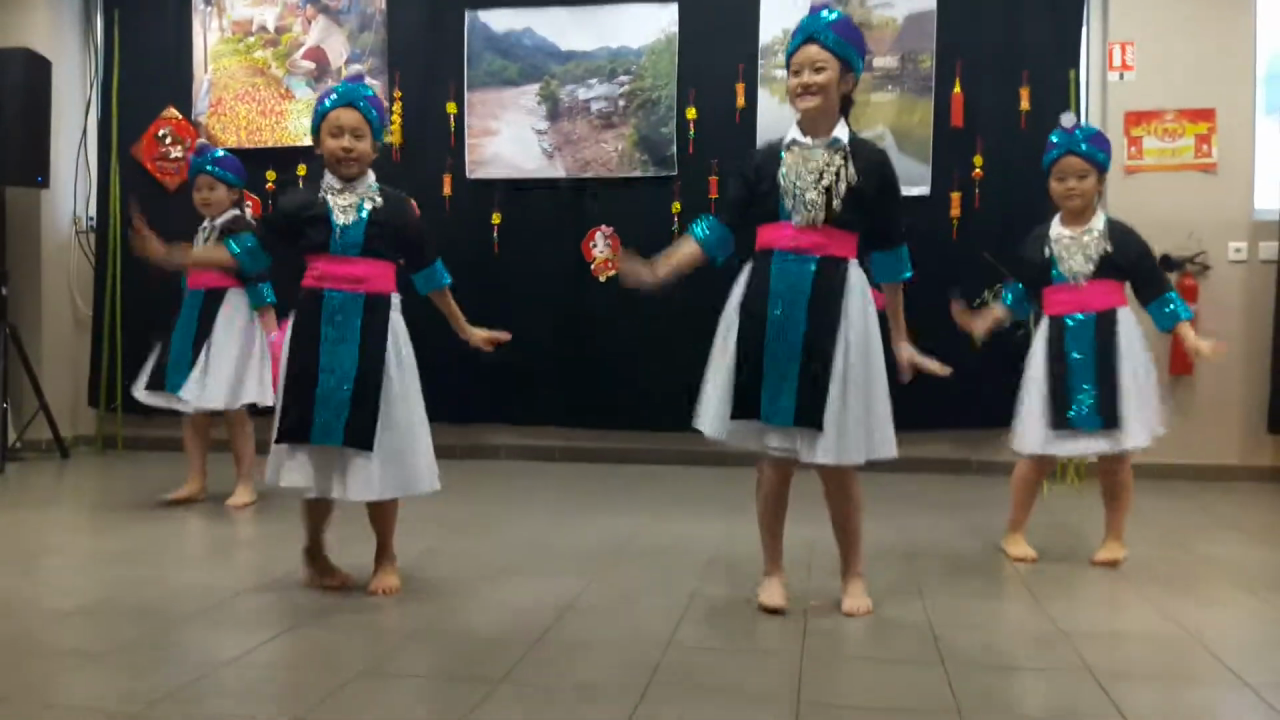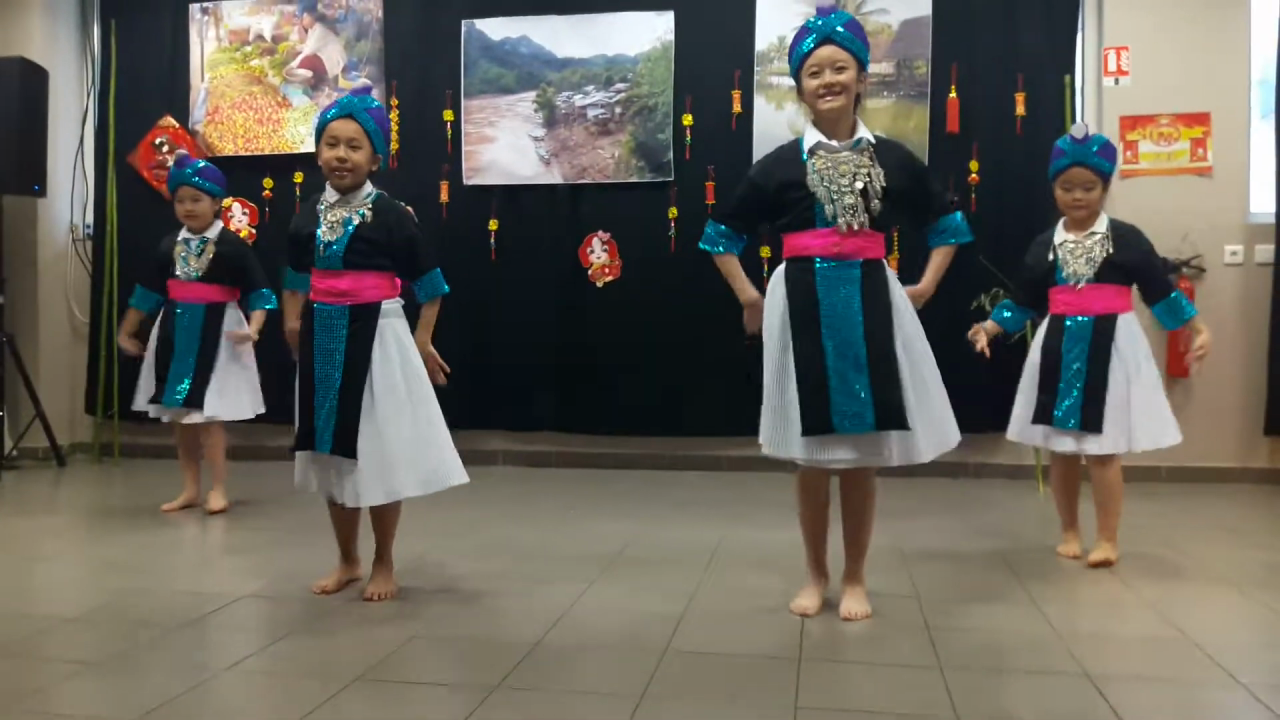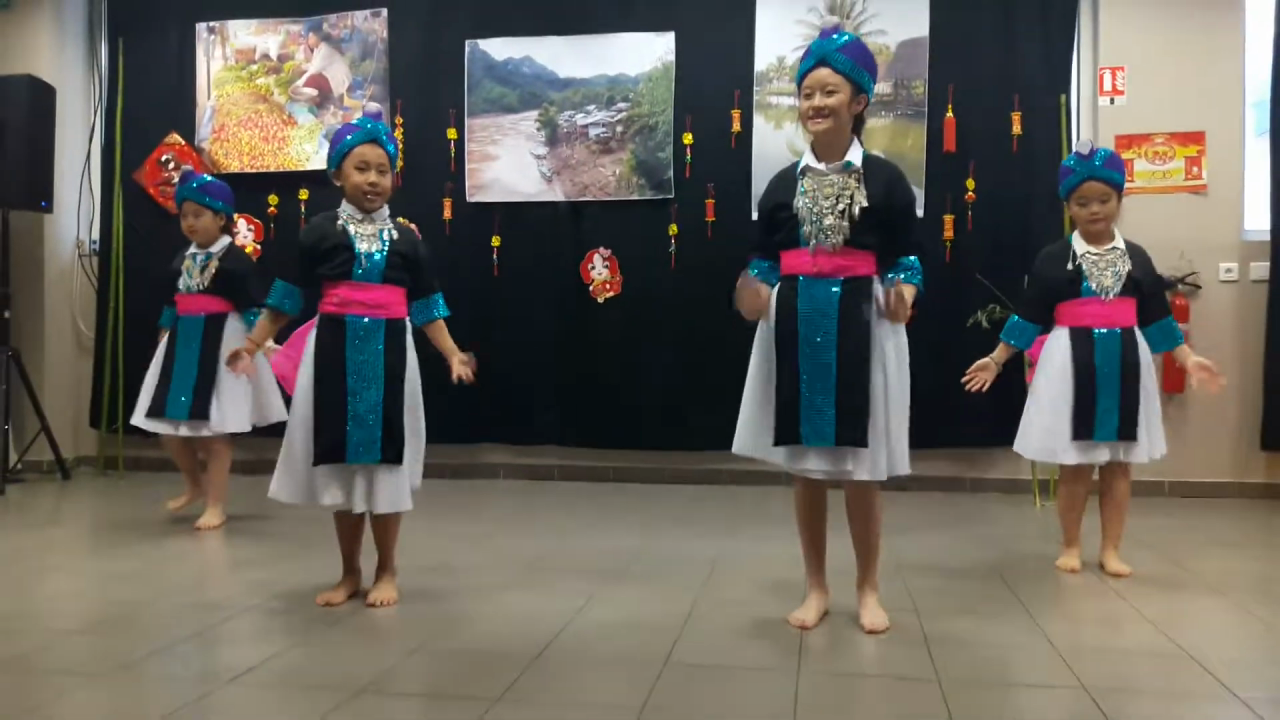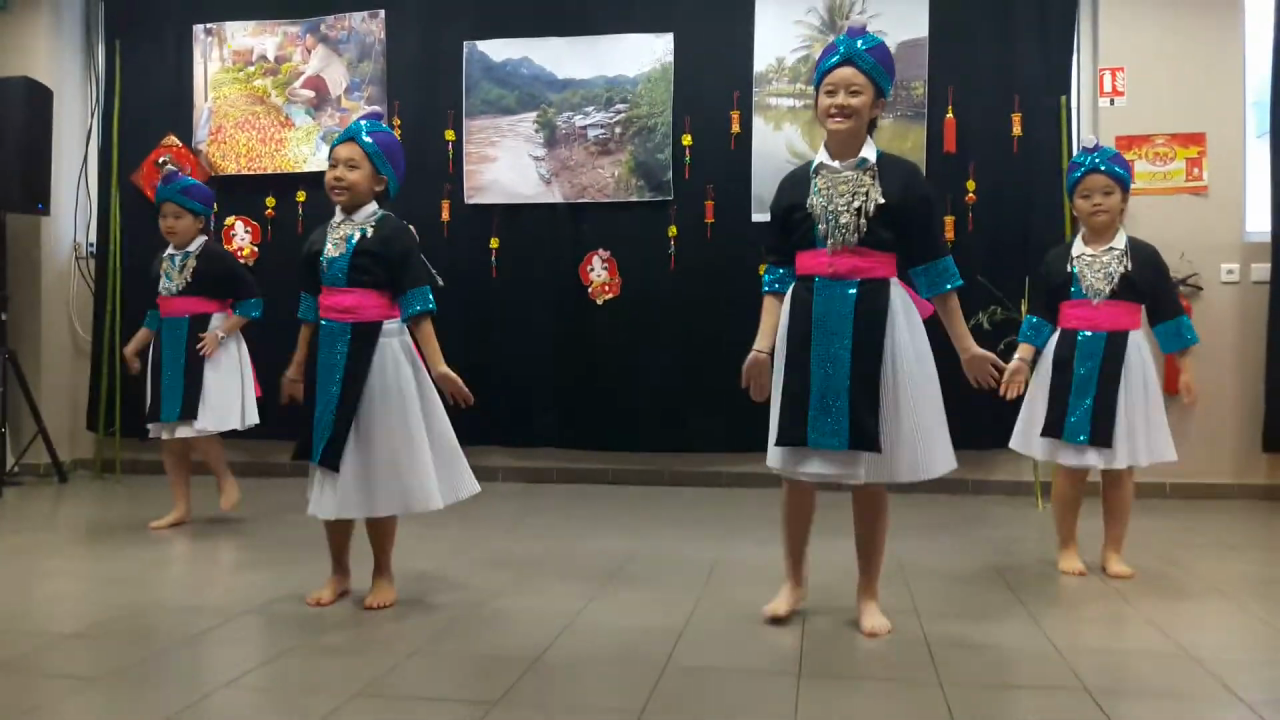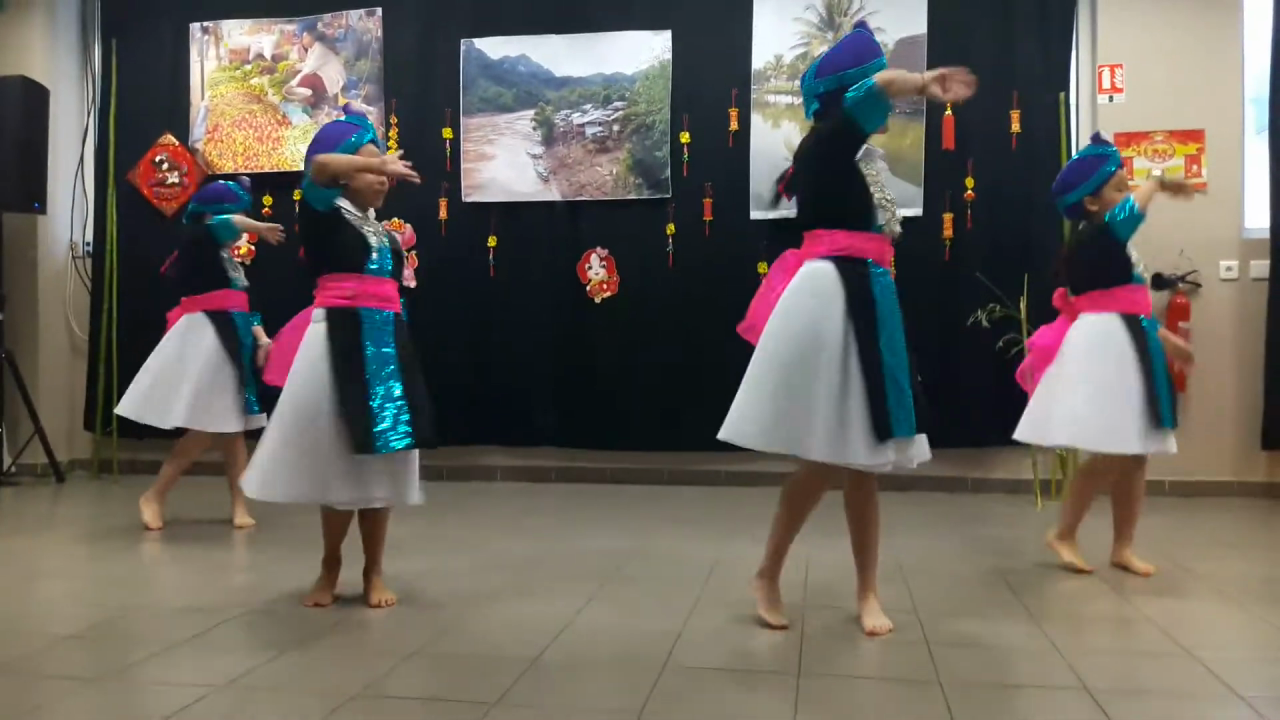
dt=0.5s
person 1, frame 1
left shoulder: (870, 162)
right shoulder: (766, 159)
left elbow: (887, 257)
right elbow: (721, 230)
left wrist: (901, 341)
right wrist: (656, 272)
left hip: (833, 301)
right hip: (764, 298)
left knee: (833, 453)
right knee: (773, 445)
left ankle: (854, 575)
right ankle: (772, 571)
person 1, frame 2
left shoulder: (894, 159)
right shoulder: (780, 164)
left elbow: (947, 225)
right elbow: (722, 231)
left wrist: (923, 288)
right wrist: (747, 298)
left hip: (871, 303)
right hip: (802, 304)
left knee: (865, 452)
right knee: (814, 450)
left ankle: (855, 579)
right ankle: (816, 574)
person 1, frame 3
left shoulder: (885, 180)
right shoulder: (783, 185)
left elbow: (903, 264)
right elbow: (766, 265)
left wrist: (898, 305)
right wrist: (754, 302)
left hip: (860, 321)
right hip: (793, 321)
left knee: (860, 466)
right knee: (804, 463)
left ankle: (868, 588)
right ankle: (816, 588)
person 1, frame 4
left shoulder: (902, 178)
right shoulder: (795, 184)
left elbow: (931, 266)
right elbow: (778, 272)
left wrist: (966, 345)
right wrist: (763, 344)
left hip: (878, 322)
right hip: (809, 323)
left knee: (870, 468)
right knee: (798, 465)
left ankle: (868, 596)
right ankle: (793, 579)
person 1, frame 5
left shoulder: (858, 167)
right shoulder: (825, 145)
right elbow: (867, 91)
right wrist: (926, 79)
left hip: (866, 301)
right hip: (827, 300)
left knee: (863, 457)
right knee: (822, 456)
left ankle: (868, 594)
right ankle: (768, 573)
person 2, frame 1
left shoulder: (394, 206)
right shoulder: (301, 205)
left elbow: (428, 271)
left wrist: (466, 329)
left hip: (375, 328)
right hip: (316, 327)
left knee: (374, 443)
right knee: (317, 441)
left ankle: (386, 556)
right ankle: (314, 550)
person 2, frame 2
left shoulder: (391, 215)
right shoulder: (307, 216)
left elbow: (428, 283)
right elbow: (296, 280)
left wrist: (422, 342)
right wrist: (292, 326)
left hip: (376, 337)
right hip: (322, 339)
left knee: (380, 452)
right knee: (331, 452)
left ankle: (383, 562)
right ankle: (347, 560)
person 2, frame 3
left shoulder: (407, 240)
right shoulder: (320, 233)
left elbow: (428, 307)
right elbow: (285, 298)
left wrist: (453, 354)
right wrist: (252, 346)
left hip: (391, 356)
right hip: (335, 353)
left knee: (384, 464)
right knee: (339, 463)
left ankle: (387, 572)
right ankle: (350, 573)
person 2, frame 4
left shoulder: (392, 233)
right shoulder: (319, 240)
left elbow: (415, 305)
right elbow: (311, 310)
left wrist: (437, 366)
right wrist: (297, 367)
left hip: (379, 354)
right hip: (332, 357)
left knee: (378, 466)
right knee: (333, 464)
left ankle: (383, 574)
right ankle: (339, 572)
person 2, frame 5
left shoulder: (387, 235)
right shoulder: (322, 214)
right elbow: (322, 167)
right wrist: (386, 164)
left hip: (384, 346)
right hip: (335, 342)
left knee: (378, 462)
right knee: (339, 461)
left ankle: (373, 572)
right ankle: (331, 565)
person 3, frame 1
left shoulder: (1122, 237)
right shoulder: (1038, 240)
left elbow: (1155, 290)
right elbow: (1021, 293)
left wrist: (1190, 338)
right wrist: (985, 321)
left hip: (1111, 345)
right hip: (1057, 346)
left knee: (1114, 449)
right knee: (1039, 448)
left ankle: (1114, 538)
right ankle: (1014, 533)
person 3, frame 2
left shoulder: (1126, 238)
right shoulder: (1044, 246)
left elbow: (1160, 288)
right elbow: (1024, 302)
left wrist: (1198, 330)
right wrist: (988, 327)
left hip: (1112, 346)
right hip: (1059, 348)
left knee: (1103, 449)
right knee: (1062, 449)
left ankle: (1107, 539)
right ankle: (1070, 532)
person 3, frame 3
left shoulder: (1136, 257)
right shoulder: (1053, 258)
left elbow: (1156, 316)
right elbow: (1029, 315)
left wrist: (1187, 358)
right wrist: (997, 359)
left hip: (1124, 362)
right hip: (1072, 361)
left knee: (1119, 463)
right knee: (1076, 462)
left ankle: (1111, 549)
right ankle: (1070, 546)
person 3, frame 4
left shoulder: (1143, 256)
right shoulder: (1058, 259)
left elbow: (1168, 314)
right elbow: (1040, 316)
left wrist: (1185, 366)
right wrist: (1022, 359)
left hip: (1122, 362)
right hip: (1069, 363)
left knee: (1118, 464)
right knee: (1070, 462)
left ankle: (1113, 551)
right ankle: (1067, 546)
person 3, frame 5
left shoulder: (1110, 248)
right shoulder: (1090, 242)
right elbow: (1122, 218)
left wrist: (1164, 339)
right wrist: (1156, 186)
left hip: (1127, 349)
right hip: (1102, 349)
left knee: (1134, 456)
right knee: (1110, 454)
left ankle: (1122, 547)
right ankle: (1063, 533)
person 4, frame 1
left shoulder: (240, 231)
right shoulder: (204, 230)
left elbow: (258, 282)
left wrist: (270, 331)
left hip: (228, 320)
right hip: (198, 319)
left knee: (231, 406)
right knee: (191, 404)
left ankle: (247, 484)
right ankle: (196, 481)
person 4, frame 2
left shoulder: (233, 246)
right shoulder: (170, 246)
left elbow: (259, 293)
right elbow: (147, 291)
left wrist: (252, 329)
right wrist: (126, 331)
left hip: (217, 334)
right hip: (175, 333)
left knee: (206, 415)
right knee: (178, 414)
left ankle: (218, 488)
right ankle: (190, 488)
person 4, frame 3
left shoulder: (236, 261)
right shoulder: (183, 259)
left elbow: (253, 310)
right elbow: (174, 310)
right wrist: (166, 347)
left hip: (220, 348)
right hip: (182, 346)
left knee: (214, 431)
right knee: (170, 424)
left ankle: (215, 506)
right ankle: (194, 486)
person 4, frame 4
left shoulder: (216, 257)
right shoulder: (163, 261)
left elbow: (252, 301)
left wrist: (221, 332)
right wrist: (135, 345)
left hip: (205, 349)
right hip: (170, 349)
left knee: (197, 428)
right knee: (168, 432)
left ankle: (227, 479)
right ankle: (181, 507)
person 4, frame 5
left shoulder: (232, 263)
right shoulder: (196, 244)
left elbow: (246, 311)
right elbow: (218, 225)
left wrist: (261, 339)
right wrist: (257, 227)
left hip: (230, 345)
right hip: (201, 342)
left knee: (234, 428)
right knee: (204, 429)
left ankle: (239, 504)
right ankle: (154, 495)
